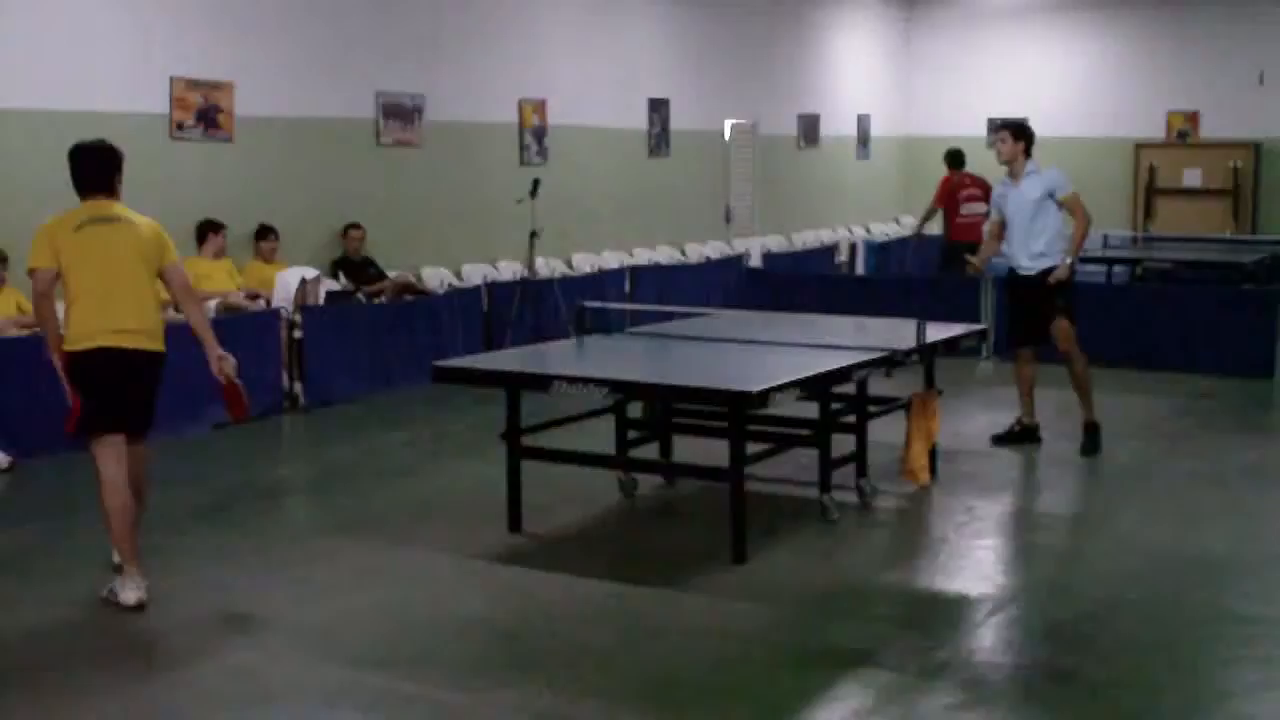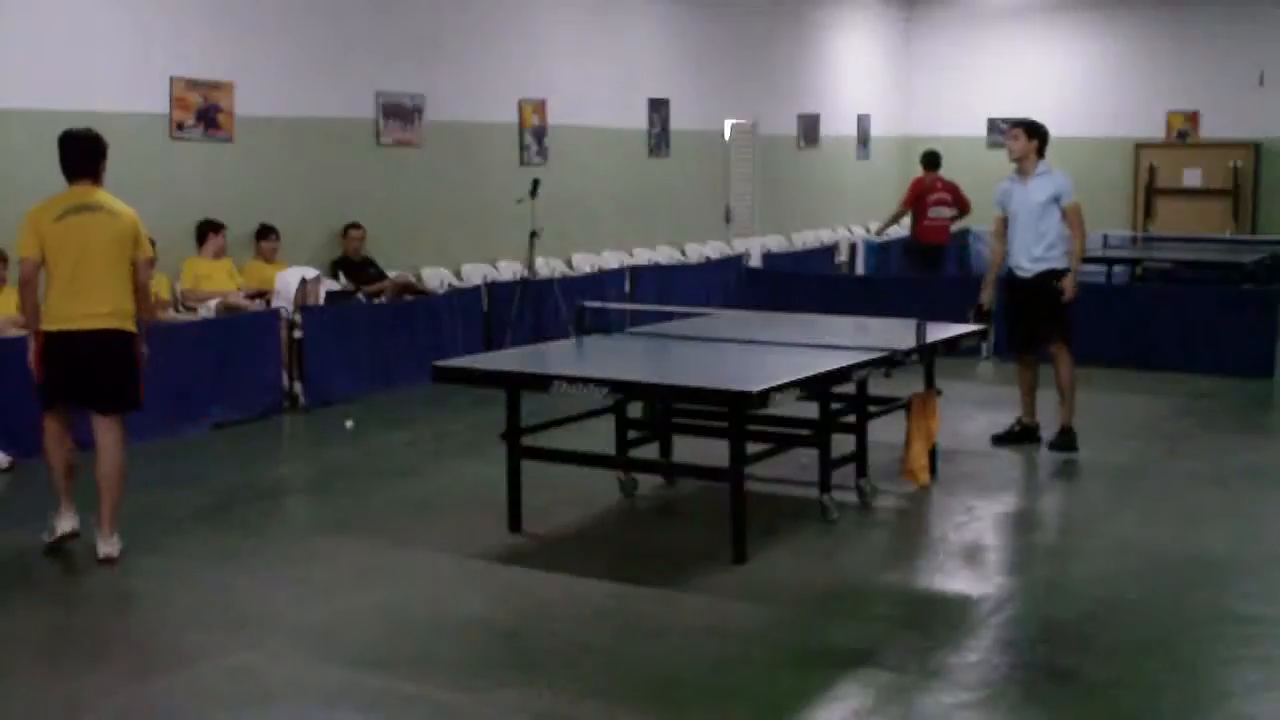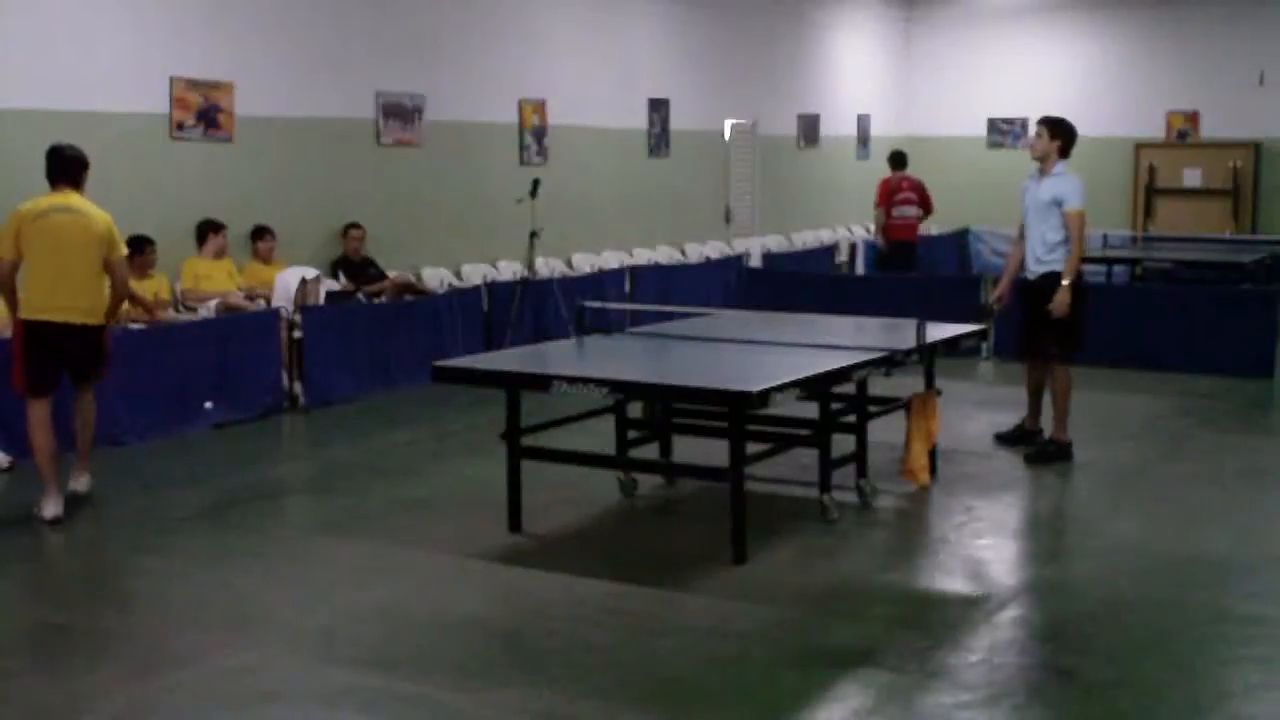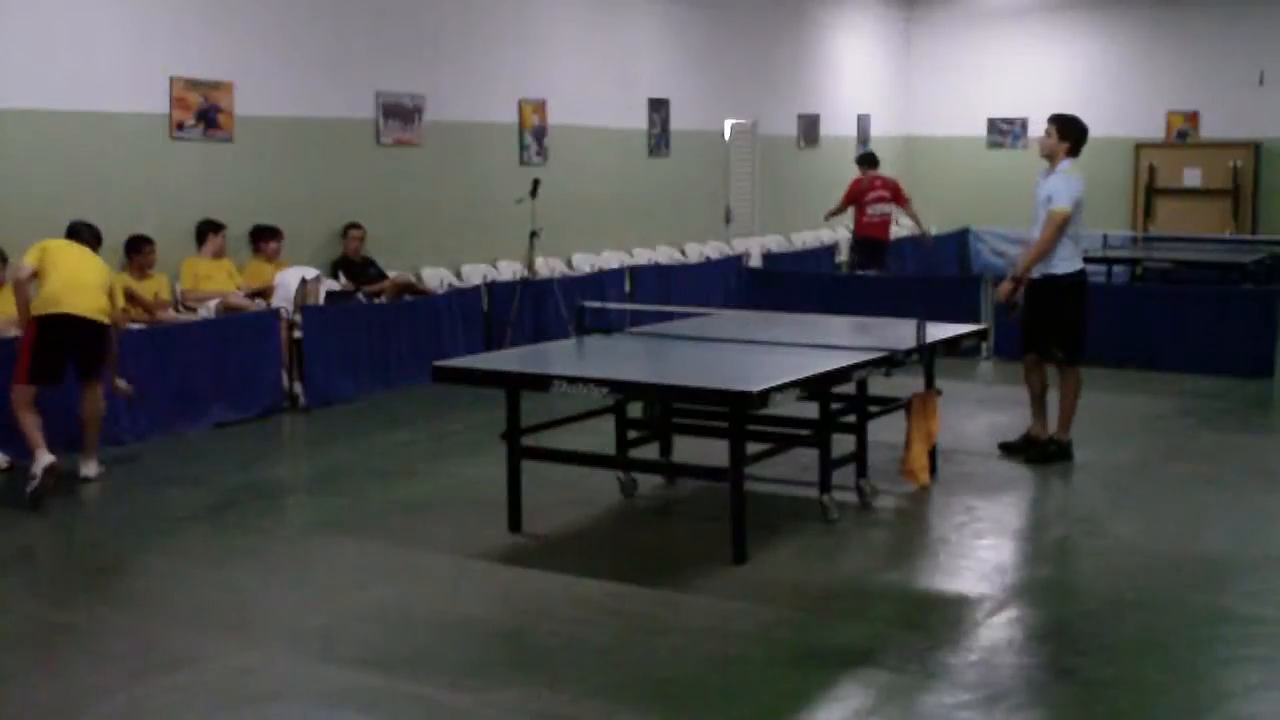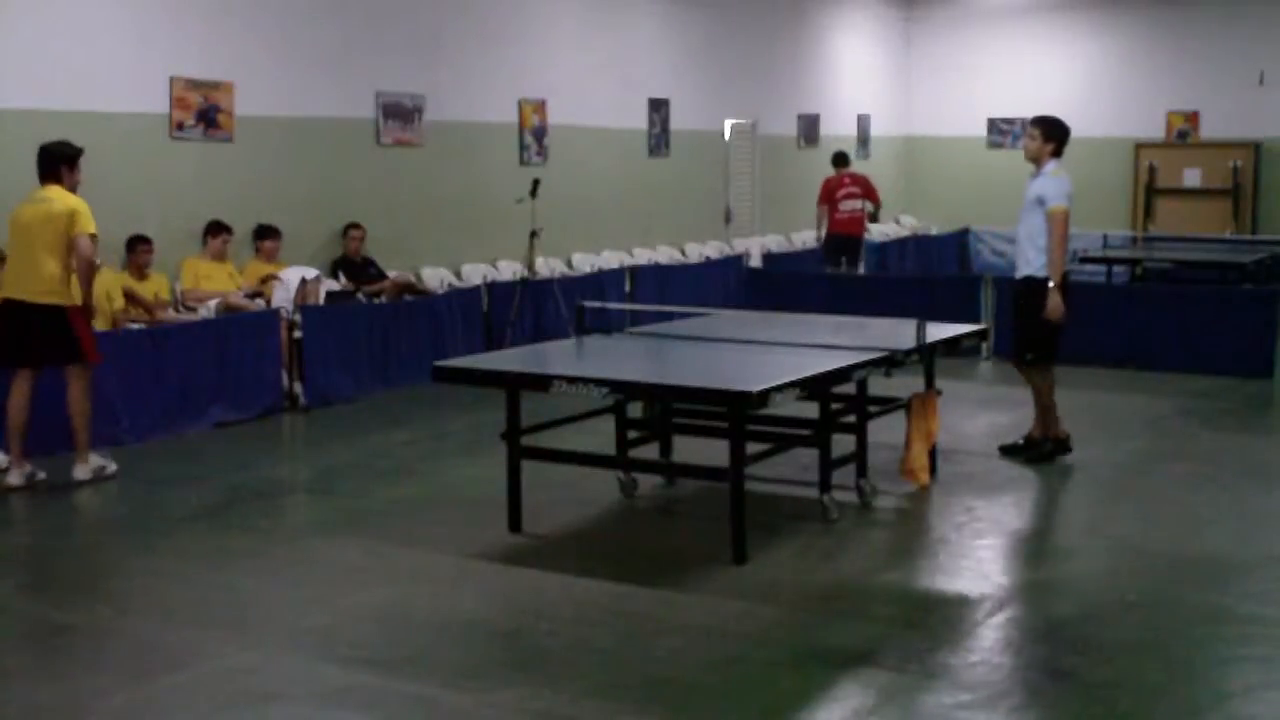
dt=0.5s
person 1, frame 1
left shoulder: (56, 230)
right shoulder: (147, 228)
left elbow: (41, 292)
right elbow: (184, 293)
left wrist: (57, 355)
right wrist: (214, 350)
left hip: (90, 350)
right hip: (145, 348)
left knee: (111, 462)
right knee: (134, 448)
left ankle: (131, 579)
right ankle: (128, 544)
person 1, frame 2
left shoulder: (42, 215)
right shoulder: (126, 215)
left elbow: (27, 279)
right elbow: (142, 286)
left wrist: (34, 336)
right wrist: (141, 338)
left hip: (62, 332)
right hip: (115, 332)
left knee: (56, 420)
right knee: (109, 430)
left ankle: (65, 512)
right ankle: (107, 536)
person 1, frame 3
right shoulder: (101, 218)
right elbow: (120, 284)
right wrist: (106, 319)
left hip: (39, 320)
right hip: (87, 321)
left knee: (38, 407)
right knee: (84, 393)
left ankle: (51, 497)
right ankle: (80, 475)
person 1, frame 4
left shoulder: (46, 246)
right shoulder: (102, 267)
left elbow: (20, 278)
right elbow: (113, 327)
left wrist: (26, 324)
right wrist: (114, 376)
left hip: (51, 316)
right hip: (94, 321)
left knee: (22, 398)
right knee: (92, 384)
left ankle: (41, 455)
right ankle: (89, 461)
person 1, frame 5
right shoulder: (74, 206)
right elbow: (85, 256)
left wrist: (78, 268)
right wrist: (85, 296)
right hip: (52, 302)
right knee: (78, 375)
right ankle: (84, 460)
person 2, frame 1
left shoulder: (1050, 178)
right shoulder: (1000, 192)
left elbow: (1082, 218)
right elbow: (995, 237)
left wrist: (1067, 261)
right wrist: (979, 260)
left hip: (1050, 274)
right hip: (1019, 277)
left knee: (1065, 343)
right knee: (1022, 351)
left ankle: (1090, 420)
right ankle: (1028, 423)
person 2, frame 2
left shoulder: (1058, 181)
right shoulder: (1006, 189)
left elbow: (1077, 230)
right elbow: (1000, 239)
left wrist: (1072, 274)
right wrist: (989, 285)
left hip: (1051, 277)
right hip: (1018, 279)
left knee: (1057, 349)
right knee: (1024, 353)
left ankle: (1067, 427)
right ankle: (1028, 423)
person 2, frame 3
left shoulder: (1068, 184)
right shoulder: (1030, 184)
left elbow: (1076, 240)
left wrist: (1066, 287)
right wrist: (1005, 282)
left hip: (1056, 281)
right hip: (1033, 280)
left knee: (1056, 361)
right knee: (1033, 357)
left ankle: (1060, 439)
right ankle: (1031, 425)
person 2, frame 4
left shoulder: (1067, 182)
right shoulder: (1049, 177)
left elbow: (1047, 240)
left wrist: (1012, 277)
right wrist: (1024, 278)
left hip: (1062, 281)
right hip: (1041, 280)
left knee: (1066, 363)
right knee: (1031, 357)
left ankle: (1061, 440)
right ankle: (1038, 432)
person 2, frame 5
left shoulder: (1054, 181)
right shoulder: (1039, 180)
left elbow: (1058, 241)
left wrist: (1054, 289)
left hip: (1042, 284)
right hip: (1030, 281)
left knee: (1032, 363)
right knee: (1037, 362)
left ankle: (1056, 434)
right ankle: (1039, 433)
